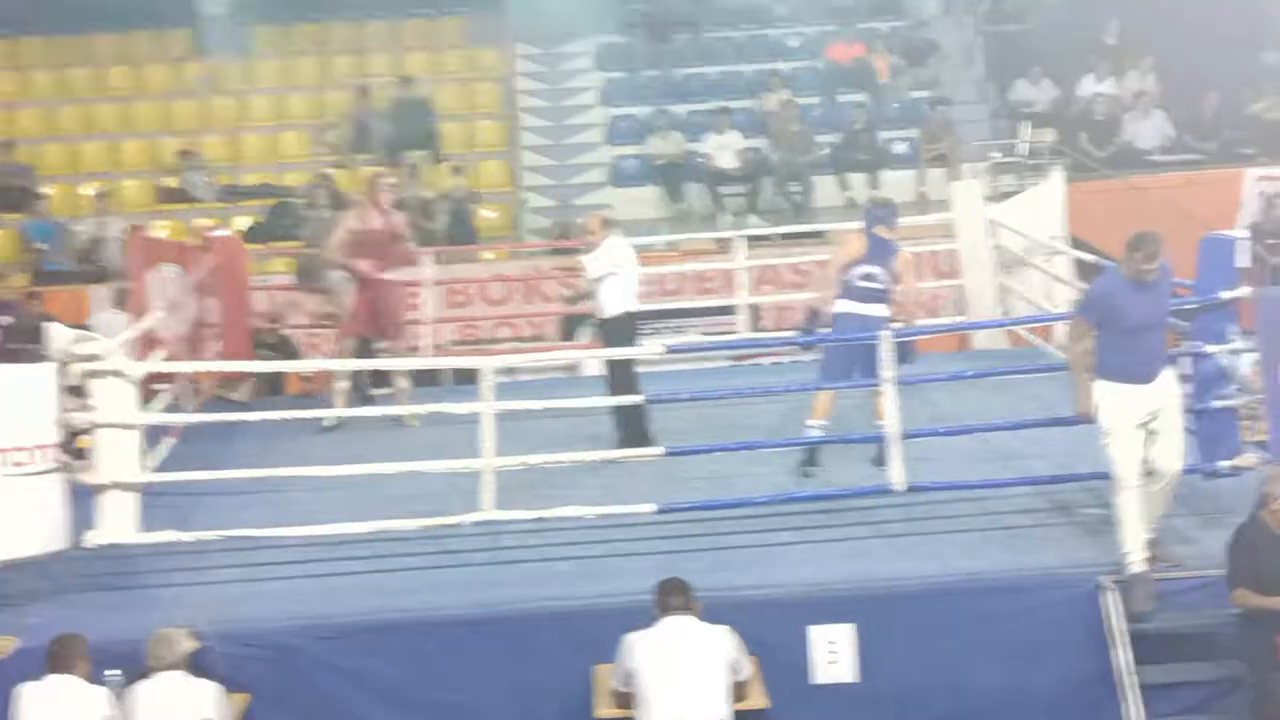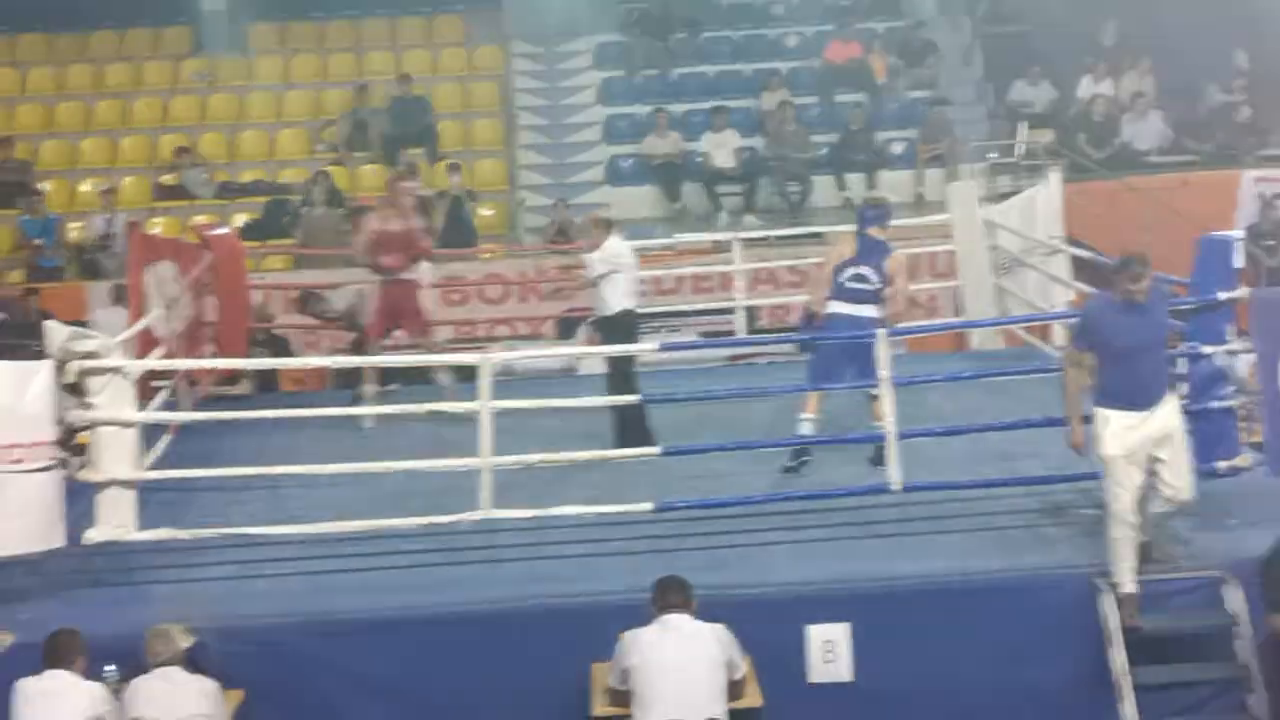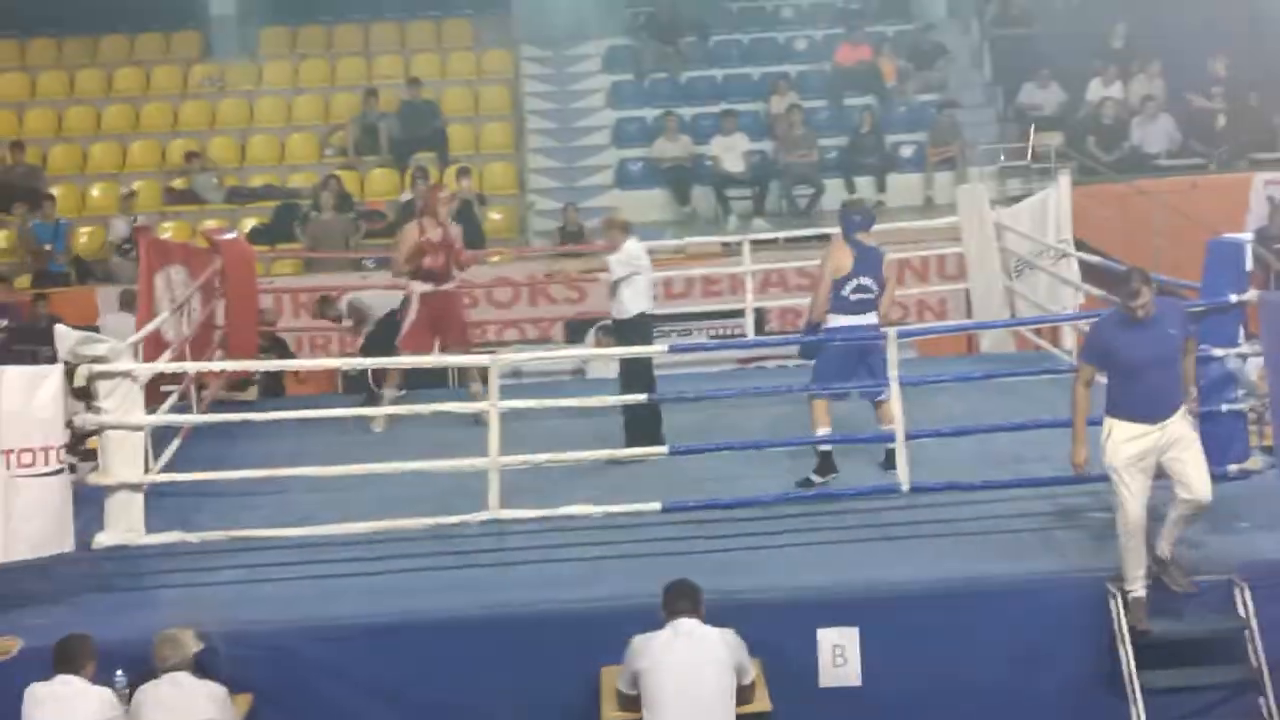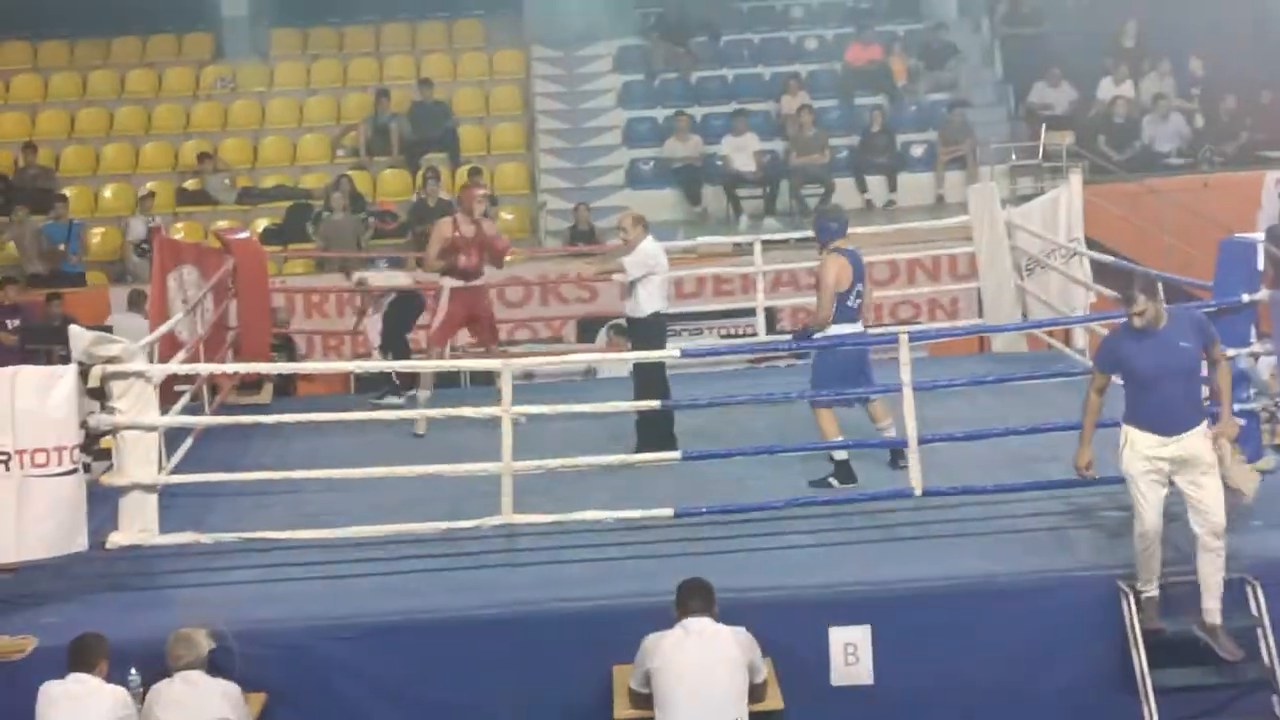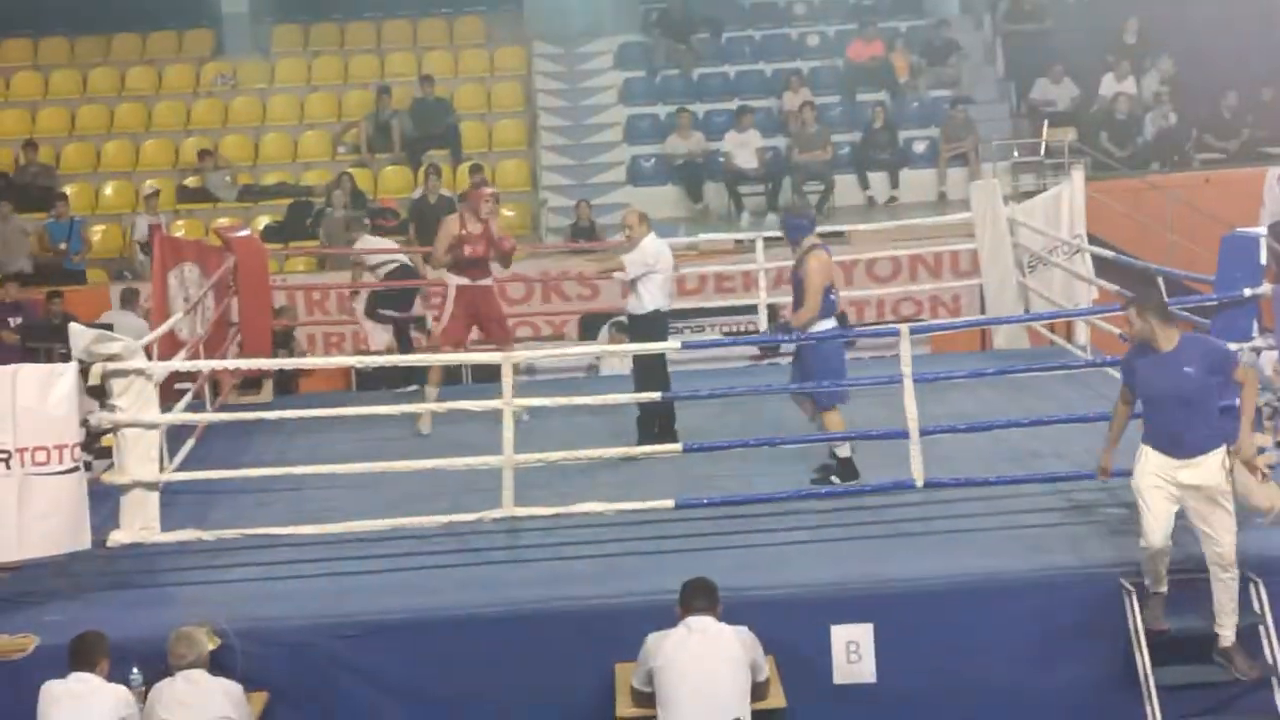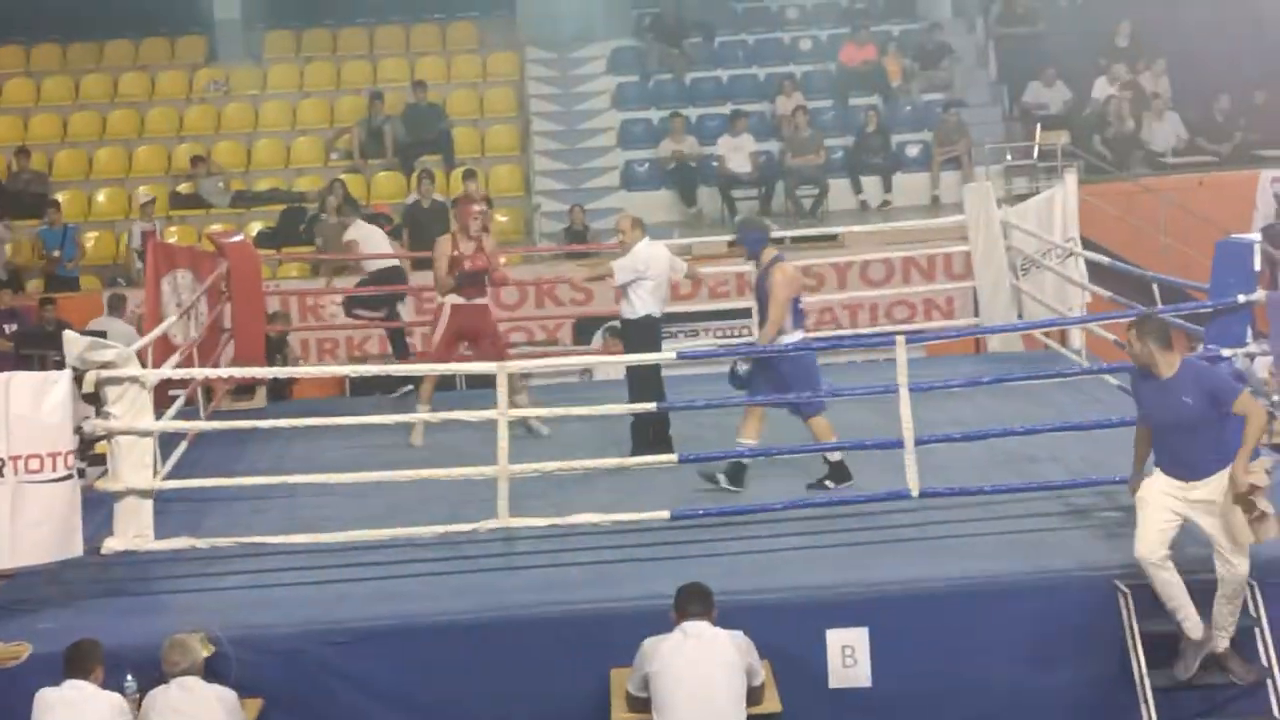
dt=0.2s
person 1, frame 1
left shoulder: (1163, 277)
right shoulder: (1103, 291)
right elbow: (1077, 339)
right wrist: (1082, 392)
left hip: (1161, 384)
right hip: (1117, 392)
left knee: (1169, 467)
right knee: (1127, 481)
left ankle: (1147, 537)
right ankle: (1136, 570)
person 1, frame 2
left shoulder: (1159, 299)
right shoulder: (1095, 315)
right elbow: (1074, 366)
right wrist: (1074, 422)
left hip: (1163, 410)
right hip: (1118, 420)
left knee: (1180, 491)
right knee: (1123, 509)
left ankle: (1142, 532)
right ankle: (1126, 589)
person 1, frame 3
left shoulder: (1175, 312)
right shoulder: (1104, 331)
right elbow: (1082, 384)
left wrist: (1189, 396)
right wrist: (1079, 441)
left hip: (1175, 423)
right hip: (1127, 432)
left knee: (1199, 493)
right knee: (1132, 516)
left ankle: (1164, 553)
right ankle: (1136, 593)
person 1, frame 4
left shoulder: (1193, 323)
right shoulder: (1117, 342)
left elbow: (1219, 362)
right elbow: (1095, 392)
left wrist: (1226, 414)
right wrist: (1085, 445)
left hip: (1193, 438)
right hip: (1143, 443)
left knee: (1212, 524)
right knee: (1149, 527)
left ankle: (1211, 620)
right ankle: (1148, 594)
person 1, frame 5
left shoulder: (1206, 349)
right shoulder: (1134, 359)
left elbow: (1250, 381)
right elbow: (1125, 403)
left wrist: (1245, 435)
right wrist: (1108, 450)
left hip: (1208, 463)
right hip: (1157, 462)
left knee: (1223, 555)
right knee: (1154, 540)
left ankle: (1226, 644)
right ankle: (1156, 589)
person 1, frame 6
left shoulder: (1206, 377)
right shoulder: (1140, 382)
left elbow: (1257, 414)
left wrist: (1240, 465)
right wrist: (1137, 471)
left hip: (1216, 485)
right hip: (1165, 484)
left knee: (1235, 571)
right knee: (1148, 553)
left ankle: (1221, 647)
right ankle: (1194, 633)
person 2, frame 1
left shoulder: (850, 242)
right shoulder: (900, 258)
left elbow: (831, 282)
right elbow: (909, 303)
left wrist: (813, 316)
left hip: (846, 319)
right hip: (877, 322)
left knee: (826, 386)
right knee: (881, 387)
left ankle: (812, 452)
right ankle: (885, 450)
person 2, frame 2
left shoulder: (844, 242)
right shoulder: (893, 258)
left elbow: (823, 282)
right elbow: (897, 306)
left wrist: (810, 317)
right wrist: (880, 323)
left hip: (837, 319)
right hip: (870, 324)
left knee: (815, 384)
right knee: (876, 389)
left ankle: (802, 448)
right ankle: (882, 451)
person 2, frame 3
left shoulder: (838, 250)
right shoulder: (881, 259)
left elbow: (822, 298)
right elbow: (885, 307)
left wrist: (812, 329)
left hip: (839, 332)
right hip: (868, 331)
left knee: (819, 395)
right knee: (880, 395)
left ankle: (826, 463)
right ankle: (891, 455)
person 2, frame 4
left shoulder: (831, 263)
right shoulder: (854, 257)
left elbow: (824, 312)
right elbow: (865, 300)
left wrist: (806, 332)
right hip: (855, 338)
left knee: (821, 405)
right knee: (867, 398)
left ankle: (843, 471)
right ankle: (898, 453)
person 2, frame 5
left shoulder: (814, 260)
right shoulder: (809, 254)
left elbow: (811, 309)
left wrist: (783, 328)
right wrist: (838, 320)
left hip: (822, 338)
right hip: (811, 336)
left knee: (825, 404)
right knee: (803, 395)
left ankle: (847, 468)
right ankle: (842, 452)
person 2, frame 6
left shoulder: (781, 273)
right shoulder: (766, 267)
left elbow: (774, 321)
left wrist: (748, 358)
left hip: (791, 349)
right hip: (771, 349)
left knee: (810, 412)
right knee: (753, 408)
left ankle: (839, 472)
right ankle: (735, 474)
person 3, frame 1
left shoulder: (397, 219)
right shoulder: (352, 218)
left elbow: (407, 250)
right elbow: (331, 253)
left wrist: (407, 257)
right wrist: (353, 264)
left hip: (387, 285)
right hip: (360, 285)
left knee: (397, 346)
right knee: (346, 346)
left ankle: (404, 408)
right ankle: (338, 408)
person 3, frame 2
left shoulder: (415, 221)
right shoulder: (372, 220)
left elbow: (421, 253)
right elbow: (357, 255)
left wrist: (424, 252)
right wrist: (377, 261)
left hip: (407, 284)
right hip: (383, 287)
left knee: (424, 342)
right knee: (374, 348)
person 3, frame 3
left shoulder: (454, 230)
right shoulder: (412, 230)
left elbow: (460, 266)
right elbow: (398, 269)
left wrist: (464, 260)
right wrist: (420, 265)
left hip: (448, 295)
right hip: (422, 296)
left knee: (465, 355)
right knee: (404, 354)
right ankle: (382, 412)
person 3, frame 4
left shoulder: (487, 226)
right shoulder: (445, 226)
left elbow: (496, 263)
right elbow: (429, 263)
left wrist: (500, 252)
right wrist: (454, 262)
left hip: (477, 291)
right hip: (452, 292)
left knee: (494, 349)
right knee: (435, 351)
right ankle: (422, 415)
person 3, frame 5
left shoulder: (493, 225)
right shoulder: (451, 224)
left elbow: (504, 264)
right elbow: (435, 261)
left wrist: (507, 251)
right wrist: (459, 255)
left hip: (485, 290)
right hip: (458, 290)
left knee: (506, 347)
right knee: (444, 351)
right ankle: (426, 413)
person 3, frame 6
left shoulder: (486, 243)
right shoulder: (444, 244)
left elbow: (495, 275)
right elbow: (441, 287)
left wrist: (497, 277)
right wrist: (462, 273)
left hip: (480, 309)
right hip: (452, 310)
left ankle: (528, 417)
right ankle: (419, 426)
person 4, frame 1
left shoulder: (612, 250)
right shoulder: (616, 249)
left elbow: (583, 265)
right elbow: (601, 282)
left hip: (619, 321)
right hip: (618, 320)
left knee: (621, 381)
right knee: (623, 379)
left ankle: (634, 440)
right ankle: (638, 437)
person 4, frame 2
left shoulder: (613, 250)
right shoulder: (612, 249)
left elbow: (585, 263)
right elbow: (593, 278)
right wrist: (566, 288)
left hip: (619, 320)
right hip: (615, 319)
left knee: (620, 380)
right knee: (623, 379)
left ankle: (631, 439)
right ankle: (639, 435)
person 4, frame 3
left shoulder: (631, 253)
right shoulder: (627, 253)
left elbow: (603, 266)
right elbow: (604, 270)
left wrist: (574, 269)
left hip: (635, 322)
right hip: (630, 323)
left knee: (634, 383)
right knee: (641, 381)
left ankle: (638, 442)
right ankle: (652, 438)
person 4, frame 4
left shoulder: (648, 251)
right shoulder: (644, 250)
left elbow: (621, 266)
left wrist: (593, 270)
left hip: (648, 322)
right hip: (646, 320)
left knee: (646, 383)
right knee: (655, 381)
left ankle: (648, 444)
right ankle: (664, 439)
person 4, frame 5
left shoulder: (649, 249)
right shoulder: (658, 246)
left elbow: (621, 264)
right elbow: (670, 263)
left wrist: (593, 270)
left hip: (647, 319)
right hip: (652, 316)
left knee: (646, 379)
right knee: (656, 377)
left ankle: (649, 438)
right ankle: (666, 433)
person 4, frame 6
left shoulder: (641, 256)
right shoulder: (659, 250)
left elbow: (611, 269)
right elbow: (684, 267)
left wrist: (584, 277)
left hip: (640, 324)
right hip: (651, 322)
left knee: (640, 387)
right knee: (652, 384)
left ankle: (644, 447)
right ankle: (661, 441)
